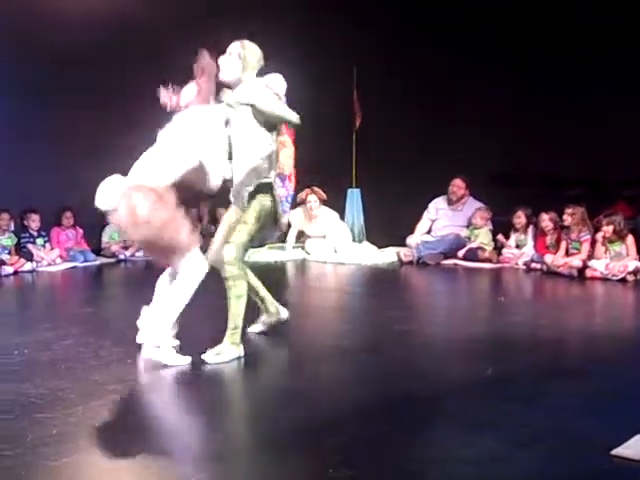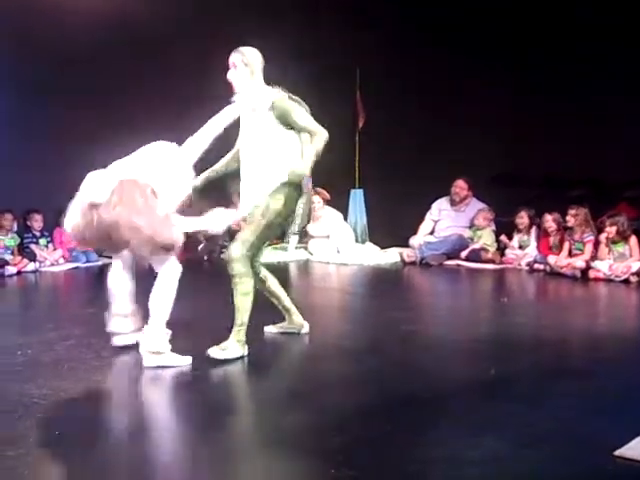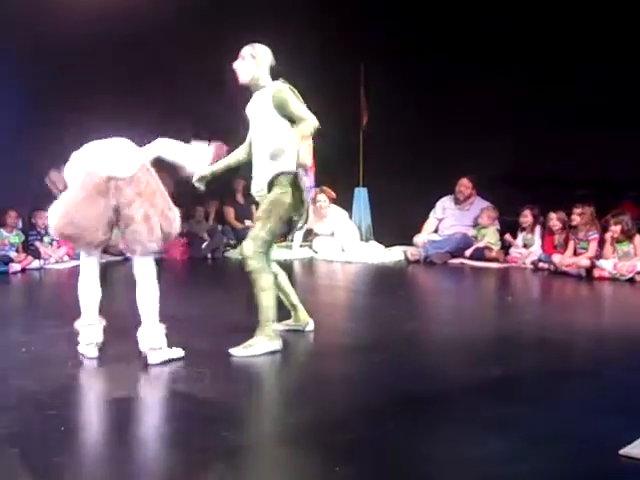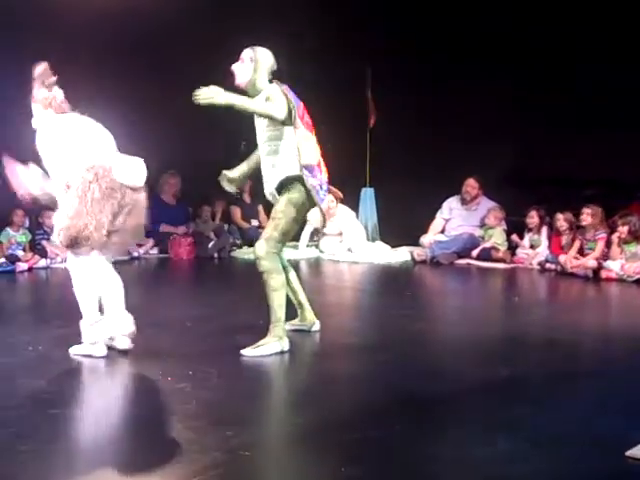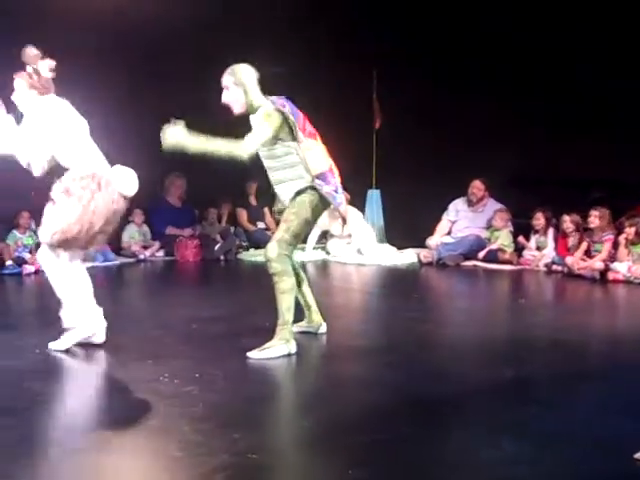
dt=0.2s
person 1, frame 1
left shoulder: (259, 92)
right shoulder: (235, 100)
left elbow: (292, 117)
left wrist: (250, 98)
left hip: (261, 190)
right hip: (242, 192)
left knee: (230, 254)
right knee: (217, 255)
left ankle: (233, 342)
right ankle: (271, 308)
person 1, frame 2
left shoulder: (277, 101)
right shoulder: (248, 108)
left elbow: (320, 133)
right elbow: (239, 152)
left wrist: (304, 165)
right wrist: (204, 177)
left hip: (280, 192)
right hip: (259, 195)
left knee: (239, 252)
right knee: (247, 259)
left ankle: (238, 339)
right ankle: (294, 319)
person 1, frame 3
left shoulder: (279, 92)
right shoulder: (258, 100)
left elbow: (310, 121)
right elbow: (250, 146)
left wrist: (291, 144)
right wrist: (213, 168)
left hip: (285, 183)
right hip: (269, 186)
left knee: (253, 249)
right knee: (259, 254)
left ankle: (268, 334)
right ankle: (300, 317)
person 1, frame 4
left shoulder: (275, 93)
right shoulder: (263, 99)
left elbow: (278, 113)
left wrist: (227, 98)
right wrist: (240, 171)
left hip: (298, 185)
right hip: (285, 188)
left knee: (266, 249)
right knee: (273, 251)
left ankle: (278, 335)
right ankle: (306, 316)
person 1, frame 5
left shoulder: (270, 114)
right shoulder: (264, 112)
left elbow: (244, 150)
left wrist: (191, 141)
right wrist: (282, 197)
left hip: (311, 190)
right hip: (301, 190)
left knee: (276, 251)
right knee: (282, 253)
left ankle: (283, 338)
right ankle: (313, 318)
person 2, frame 1
left shoulder: (185, 119)
right shoulder: (212, 123)
right elbow: (214, 179)
left hip: (133, 199)
right hip: (149, 202)
left knee: (178, 266)
right knee: (192, 266)
left ankle: (152, 327)
right ankle: (154, 341)
person 2, frame 2
right shoulder: (181, 167)
left hip: (94, 205)
right hip: (130, 201)
left knee: (122, 258)
right knee: (169, 269)
left ankle: (123, 326)
right ankle: (154, 348)
person 2, frame 3
left shoulder: (74, 165)
right shoulder: (125, 150)
right elbow: (157, 148)
right wrist: (198, 155)
left hip: (97, 183)
right hip: (133, 180)
left knee: (88, 259)
right knee: (144, 263)
left ankle: (89, 338)
right ankle: (154, 345)
person 2, frame 4
left shoulder: (46, 131)
right shoulder: (86, 124)
left elbow: (60, 176)
left hip: (94, 184)
right hip: (125, 184)
left knee: (78, 260)
right knee: (99, 261)
left ankle: (95, 336)
right ankle: (120, 324)
person 2, frame 5
left shoulder: (39, 110)
right shoulder: (58, 108)
left elbow: (37, 164)
left hip: (85, 187)
right hip: (101, 186)
left knee: (51, 254)
right knee: (66, 256)
left ankle: (79, 322)
right ankle: (91, 324)
